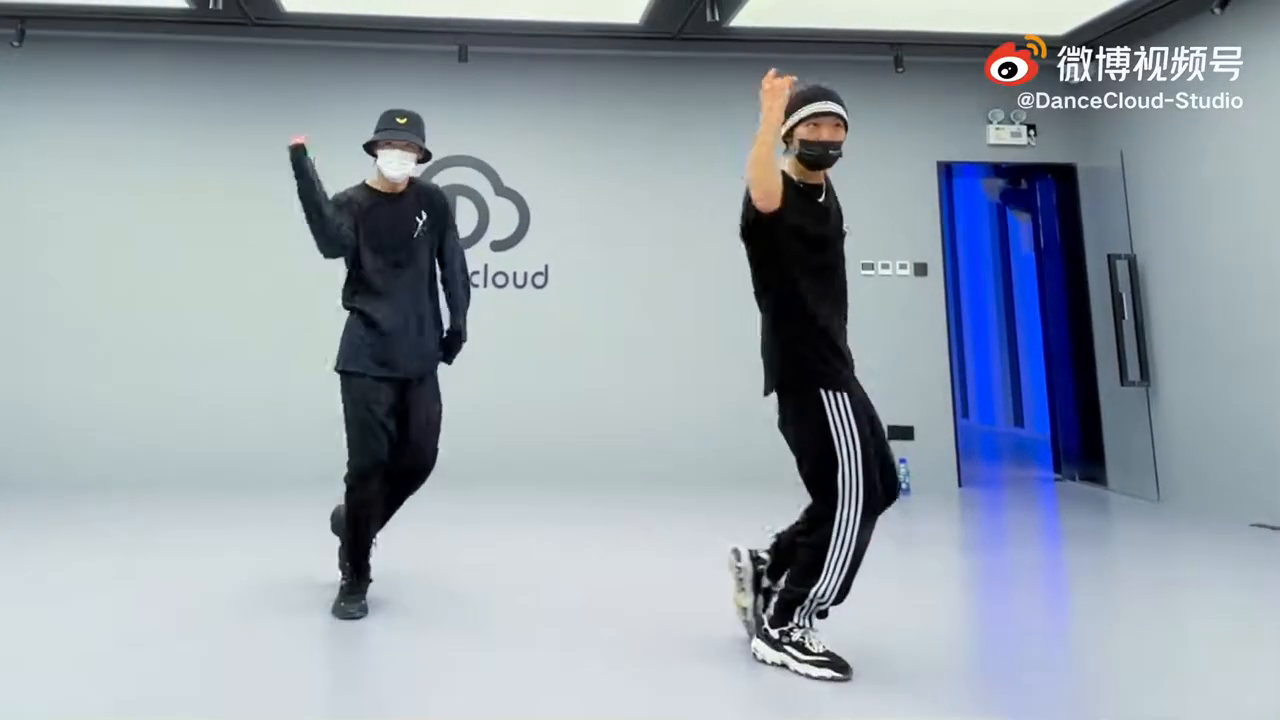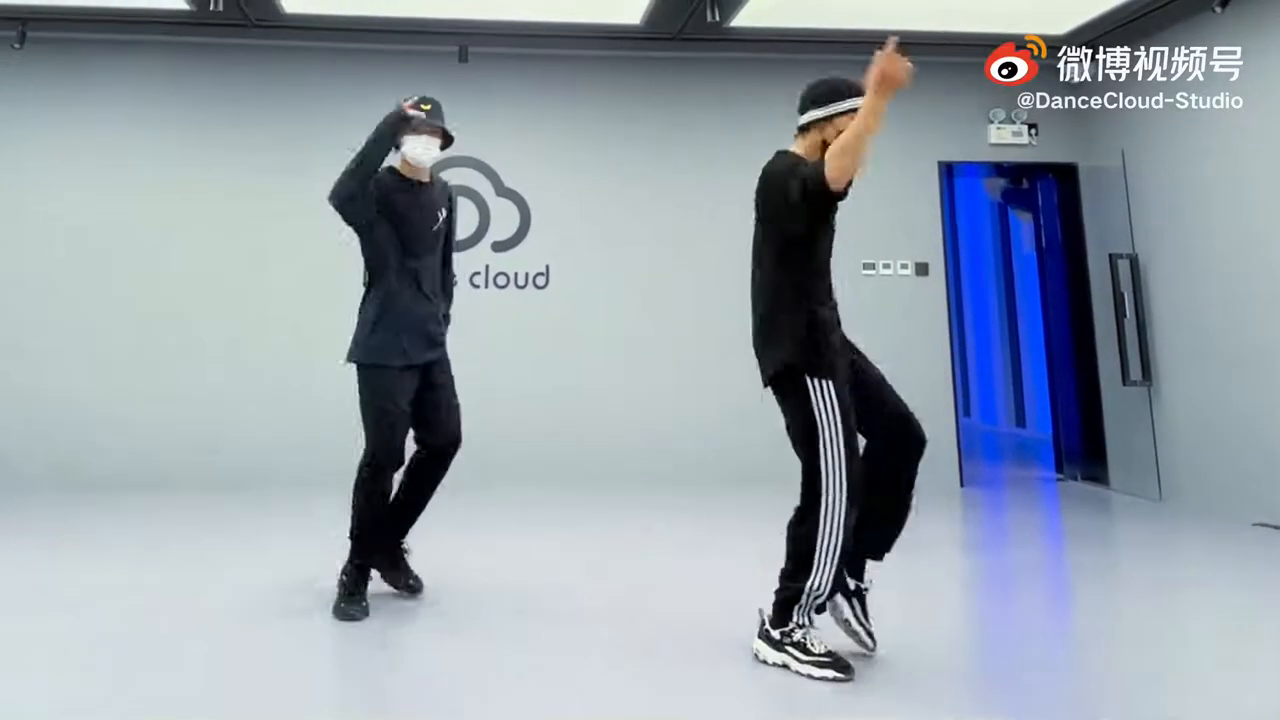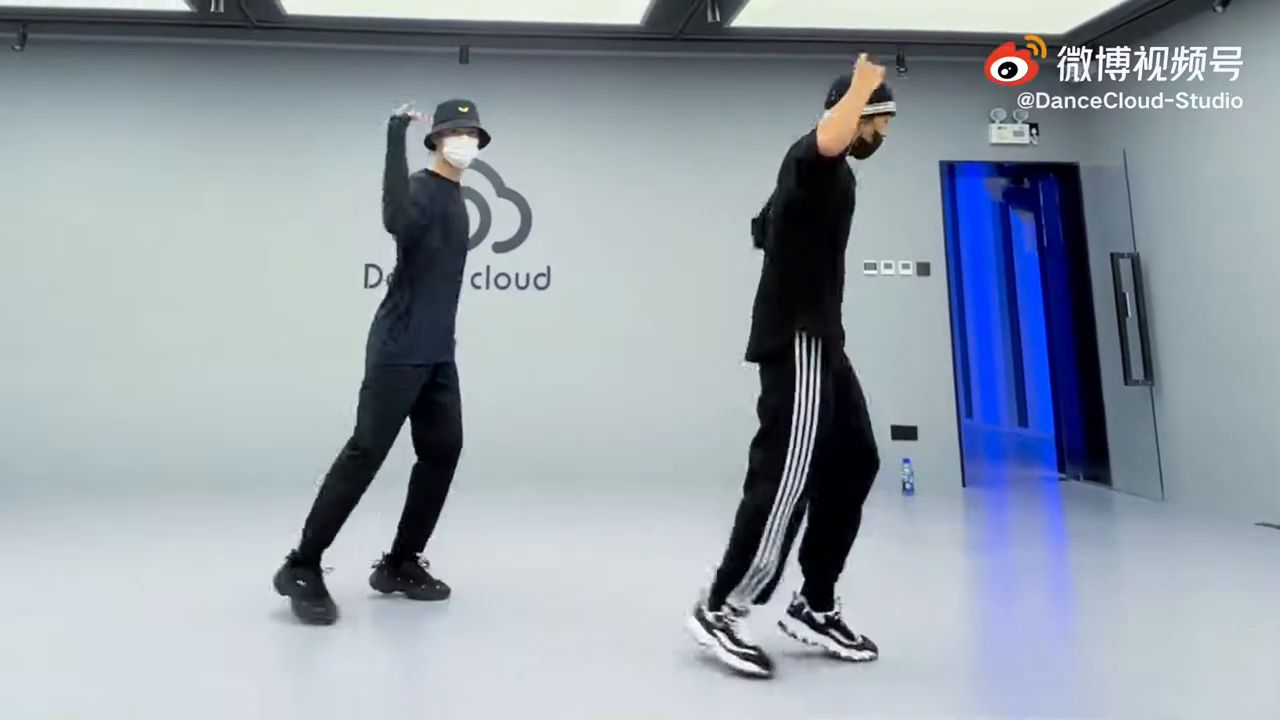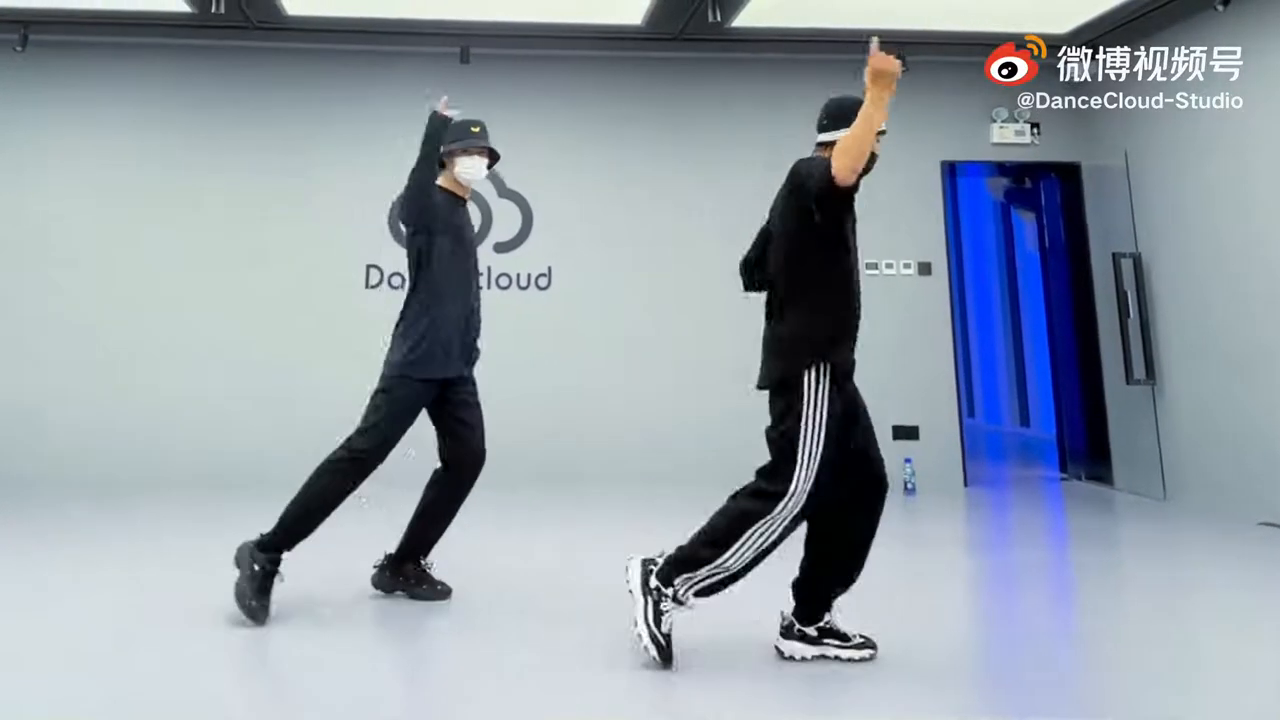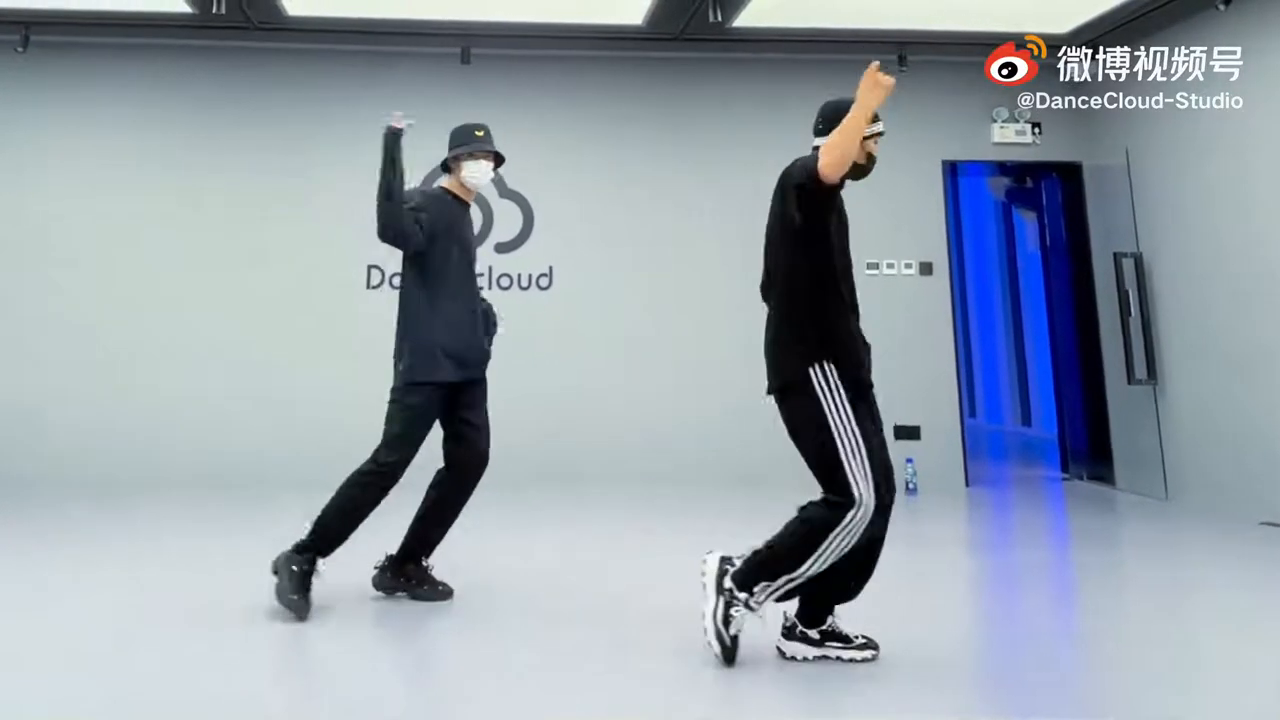
dt=0.2s
person 1, frame 1
left shoulder: (826, 185)
right shoulder: (778, 197)
right elbow: (763, 203)
right wrist: (770, 113)
left hip: (828, 362)
right hip: (807, 368)
left knee: (875, 485)
right knee: (847, 498)
left ankle: (770, 566)
right ankle: (784, 630)
person 1, frame 2
left shoulder: (805, 171)
right shoulder: (786, 173)
right elbow: (835, 178)
right wrist: (880, 97)
left hip: (824, 341)
right hip: (800, 348)
left knee: (901, 438)
right knee: (833, 488)
left ankle: (845, 574)
right ankle: (784, 628)
person 1, frame 3
left shoulder: (820, 173)
right shoulder: (815, 160)
left elbow: (764, 231)
right elbow: (828, 140)
right wrist: (862, 85)
left hip: (815, 333)
right hip: (795, 335)
left knee: (855, 458)
right knee: (787, 473)
left ankle: (815, 608)
right ankle: (722, 611)
person 1, frame 4
left shoulder: (800, 195)
right shoulder: (811, 178)
left elbow: (752, 271)
right elbow: (844, 172)
right wrist: (880, 92)
left hip: (821, 361)
right hip: (809, 362)
left knee: (862, 484)
right knee: (788, 491)
left ankle: (807, 622)
right ankle: (667, 581)
person 1, frame 5
left shoulder: (807, 198)
right shoulder: (800, 179)
left elbow: (775, 285)
right elbow: (830, 168)
right wrist: (869, 100)
left hip: (834, 364)
right hip: (812, 364)
left knee: (875, 495)
right knee: (856, 500)
left ankle: (809, 625)
right ankle: (740, 582)
person 2, frame 1
left shoulder: (431, 200)
right shoulder: (348, 206)
left elbow: (452, 265)
right elbow: (331, 245)
left wrist: (458, 325)
right wrist: (303, 168)
left hip: (419, 362)
right hip: (365, 361)
left knee: (417, 462)
right knee: (367, 467)
left ankle: (355, 523)
right ankle: (356, 577)
person 2, frame 2
left shoulder: (441, 194)
right shoulder: (377, 187)
right elbow: (342, 199)
right wrist: (387, 129)
left hip: (429, 347)
right hip: (383, 350)
left knee: (443, 443)
right knee: (383, 456)
left ankle: (387, 544)
right ankle: (356, 572)
person 2, frame 3
left shoulder: (455, 196)
right shoulder: (419, 187)
right elbow: (399, 223)
right wrist: (396, 134)
left hip: (438, 350)
right hip: (400, 348)
left knee: (443, 451)
right knee: (367, 451)
left ankle: (401, 565)
right ankle: (303, 567)
person 2, frame 4
left shoulder: (461, 211)
right shoulder: (431, 201)
right elbow: (412, 215)
right wrist: (436, 132)
left hip: (455, 366)
right hip: (416, 362)
left knee: (466, 459)
right knee: (361, 454)
left ankle: (403, 565)
right ankle: (266, 554)
person 2, frame 5
left shoulder: (464, 213)
right shoulder: (426, 203)
right elbow: (393, 230)
left wrist: (483, 313)
right wrist: (391, 147)
left hip: (468, 367)
right hip: (425, 364)
left knee: (469, 463)
right knee: (388, 464)
left ankle: (405, 565)
right ankle: (302, 559)
